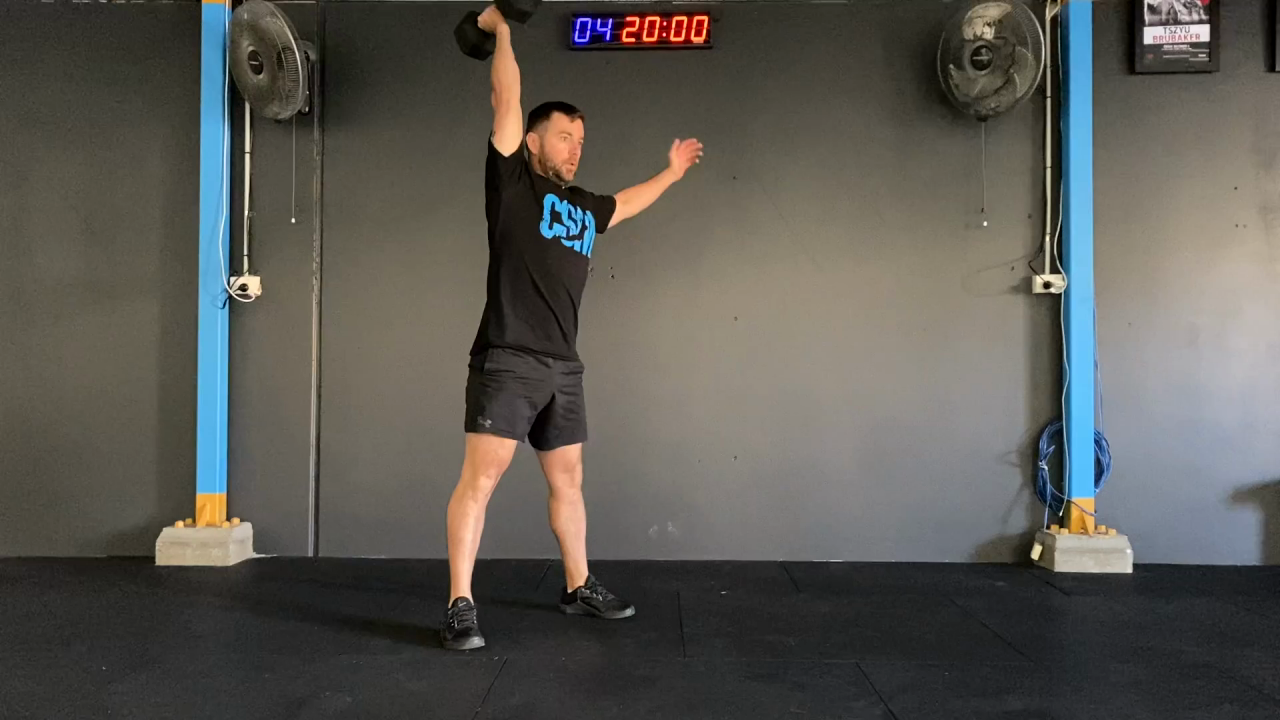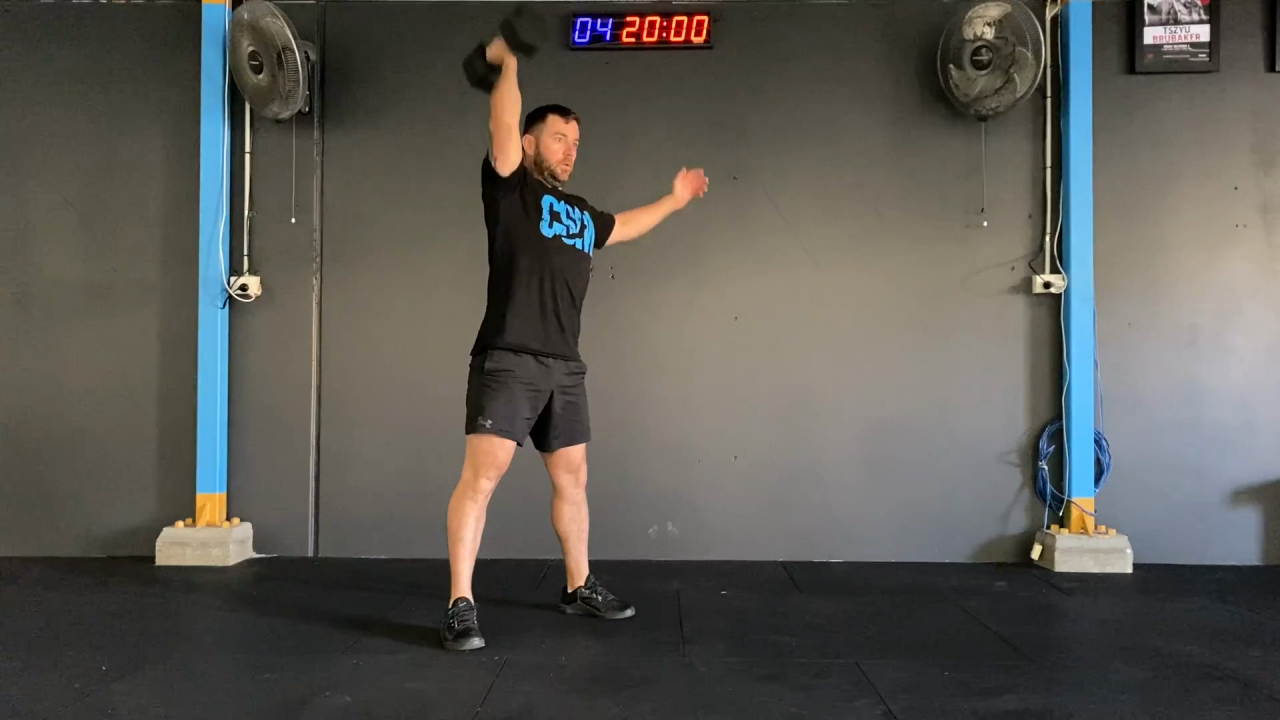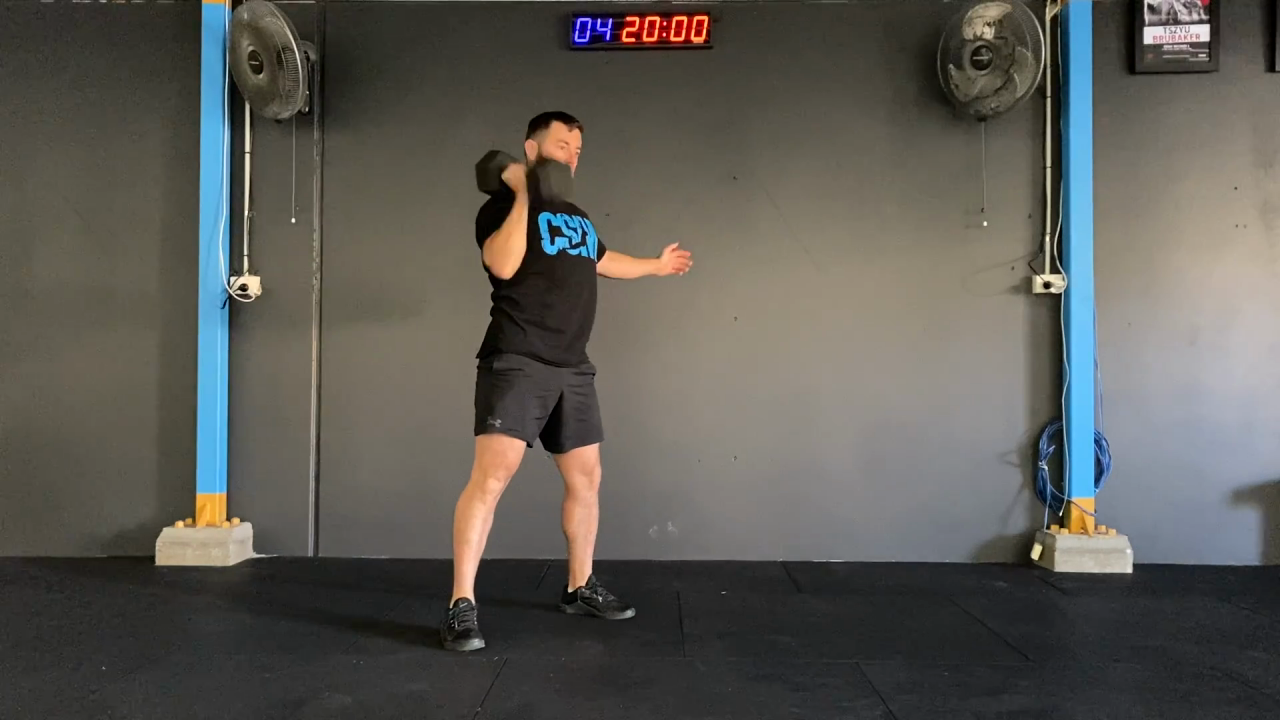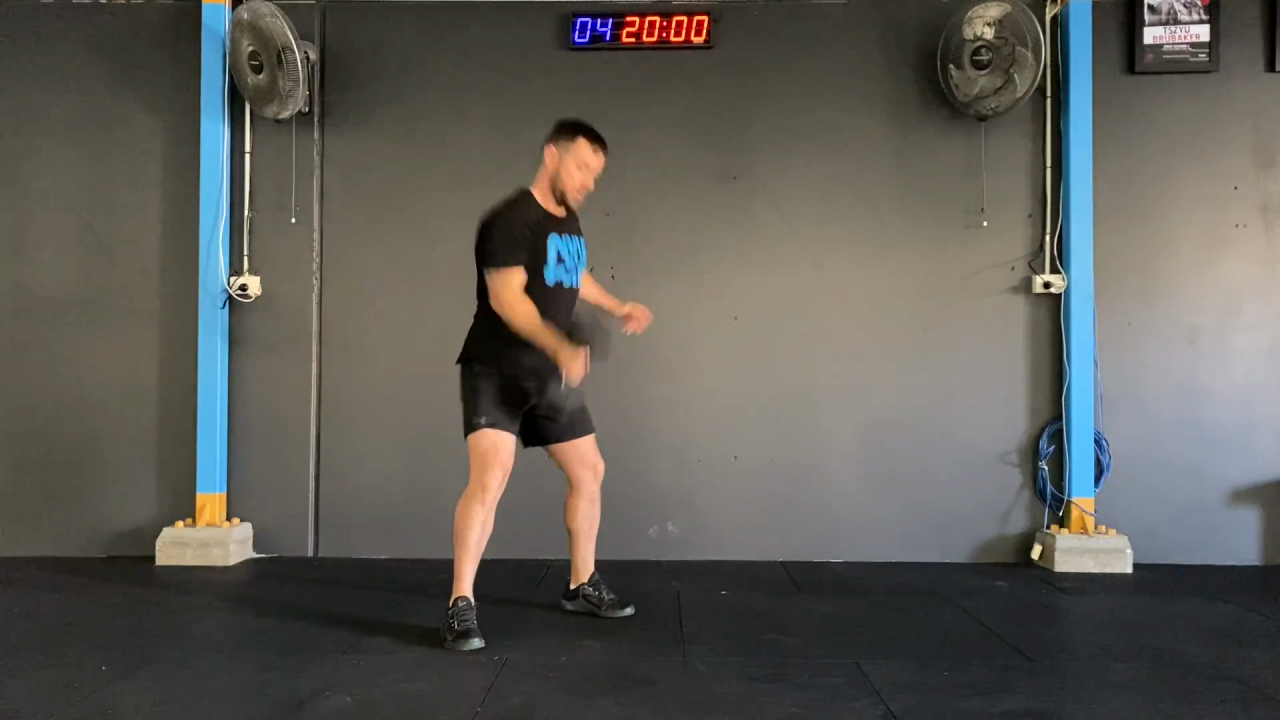
dt=0.4s
person 1, frame 1
left shoulder: (583, 206)
right shoulder: (512, 182)
left elbow: (626, 204)
right elbow: (505, 105)
left wrist: (671, 172)
left hip: (561, 365)
right hip: (508, 360)
left knee: (568, 478)
right knee: (482, 477)
left ankle: (579, 587)
right ankle: (460, 604)
person 1, frame 2
left shoulder: (579, 211)
right shoulder: (509, 187)
left elbow: (621, 227)
right elbow: (502, 135)
left wrist: (673, 199)
right wrist: (507, 64)
left hip: (563, 366)
right hip: (508, 360)
left knee: (572, 479)
right knee: (481, 477)
left ankle: (579, 586)
right ankle: (460, 605)
person 1, frame 3
left shoulder: (575, 214)
right shoulder: (504, 205)
left elbow: (599, 259)
right elbow: (502, 264)
left wrist: (656, 265)
right wrist: (521, 196)
left hip: (572, 367)
right hip: (516, 362)
left knee: (585, 480)
right knee: (492, 477)
left ankle: (581, 587)
right ankle: (461, 606)
person 1, frame 4
left shoulder: (569, 221)
right shoulder: (511, 220)
right elbow: (505, 296)
left wrist: (618, 309)
right wrist: (559, 346)
left hip: (547, 369)
right hip: (497, 371)
left knee: (587, 473)
right knee: (491, 477)
left ankle: (583, 586)
right ankle: (461, 605)
